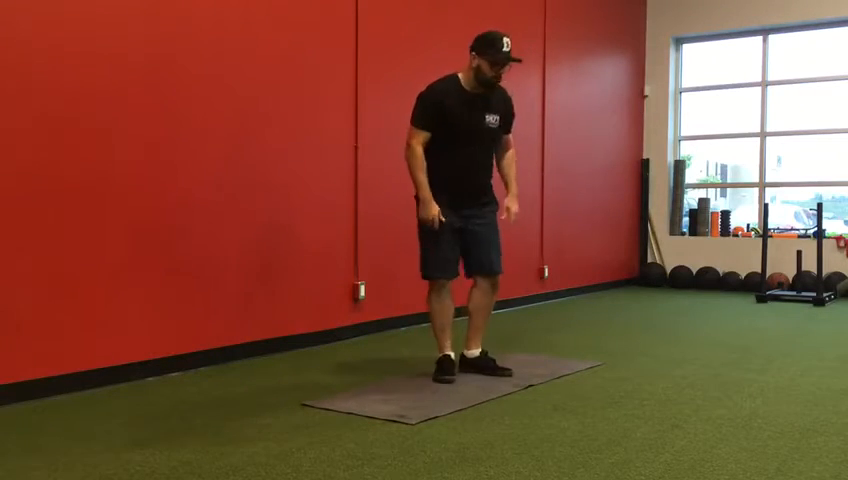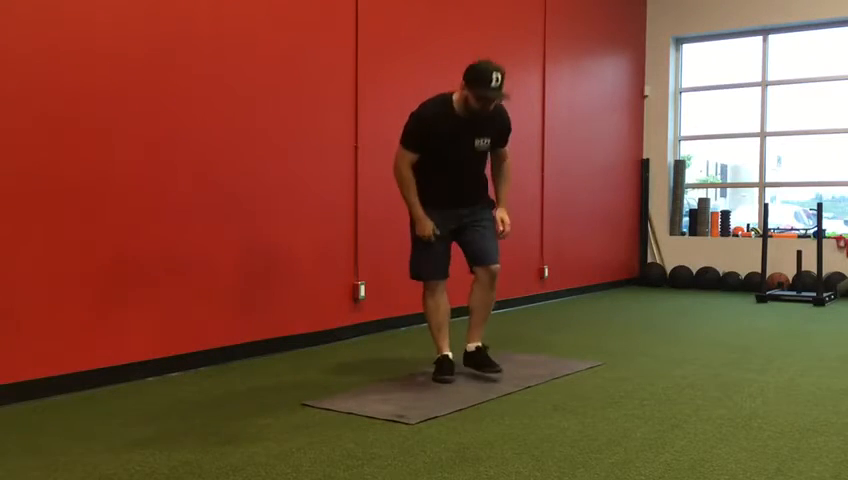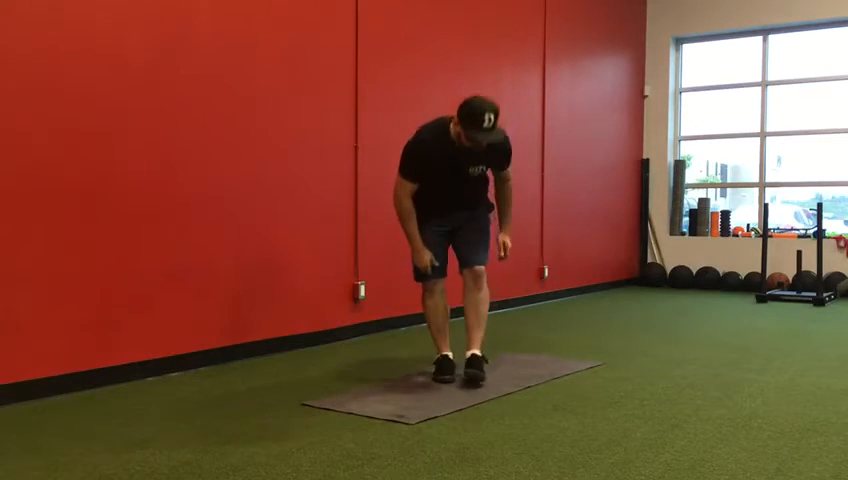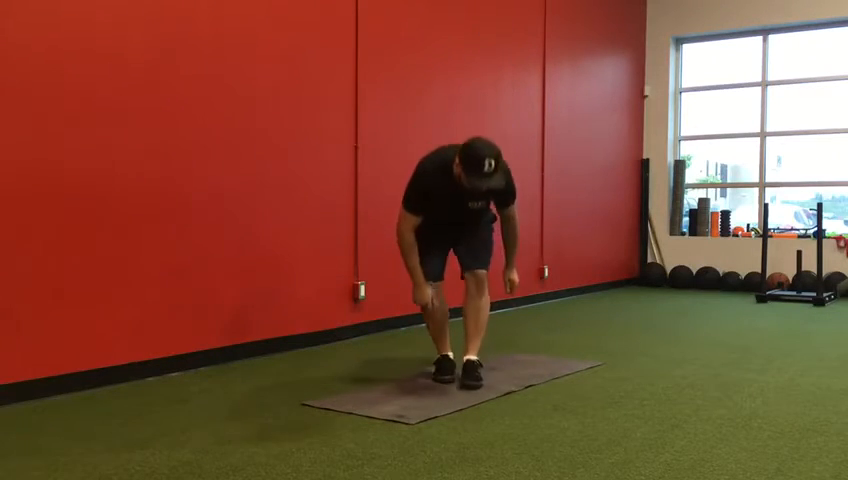
dt=0.2s
person 1, frame 1
left shoulder: (502, 101)
right shoulder: (438, 94)
left elbow: (505, 148)
right elbow: (414, 146)
left wrist: (511, 190)
right wrist: (426, 199)
left hip: (481, 204)
right hip: (441, 205)
left knee: (490, 277)
right knee: (441, 281)
left ankle: (473, 353)
right ankle: (445, 355)
person 1, frame 2
left shoulder: (498, 118)
right shoulder: (428, 115)
left elbow: (500, 160)
right elbow: (402, 166)
left wrist: (501, 205)
right wrist: (419, 216)
left hip: (476, 205)
right hip: (433, 210)
left knee: (489, 270)
right knee: (434, 282)
left ankle: (474, 347)
right ankle: (444, 356)
person 1, frame 3
left shoulder: (498, 143)
right shoulder: (425, 141)
left elbow: (503, 182)
right elbow: (402, 195)
left wrist: (504, 229)
right wrist: (418, 247)
left hip: (473, 210)
right hip: (430, 213)
left knee: (476, 274)
right knee: (432, 282)
left ankle: (474, 354)
right ankle: (444, 356)
person 1, frame 4
left shoulder: (501, 177)
right shoulder: (430, 172)
left elbow: (508, 218)
right elbow: (405, 229)
left wrist: (510, 266)
right wrist: (419, 284)
left hip: (474, 224)
right hip: (432, 224)
left knee: (477, 278)
right knee: (432, 289)
left ankle: (471, 359)
right ankle: (445, 356)
